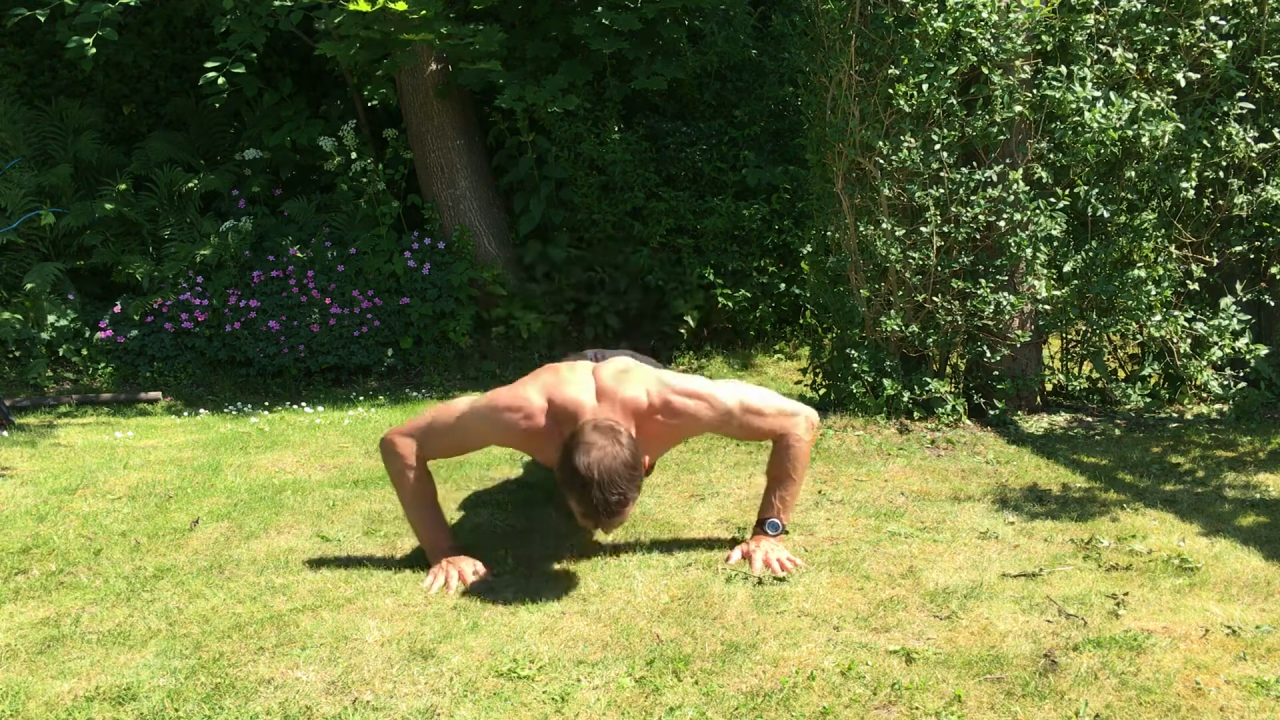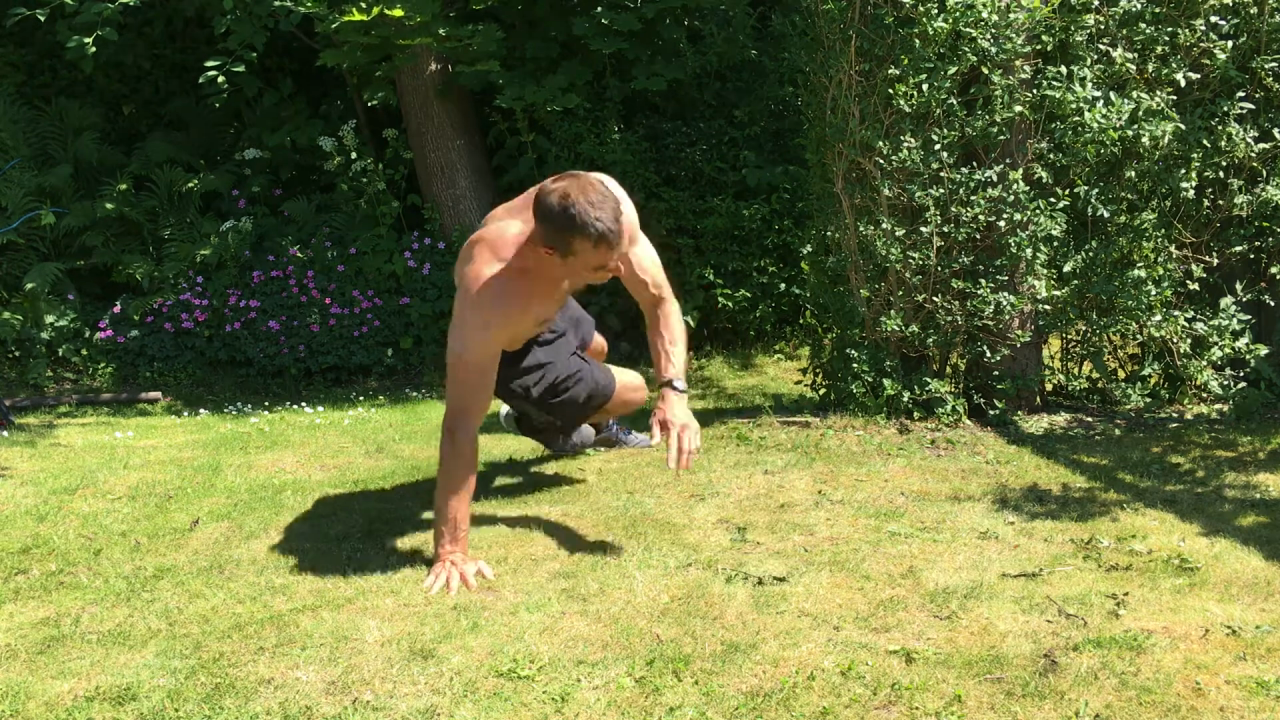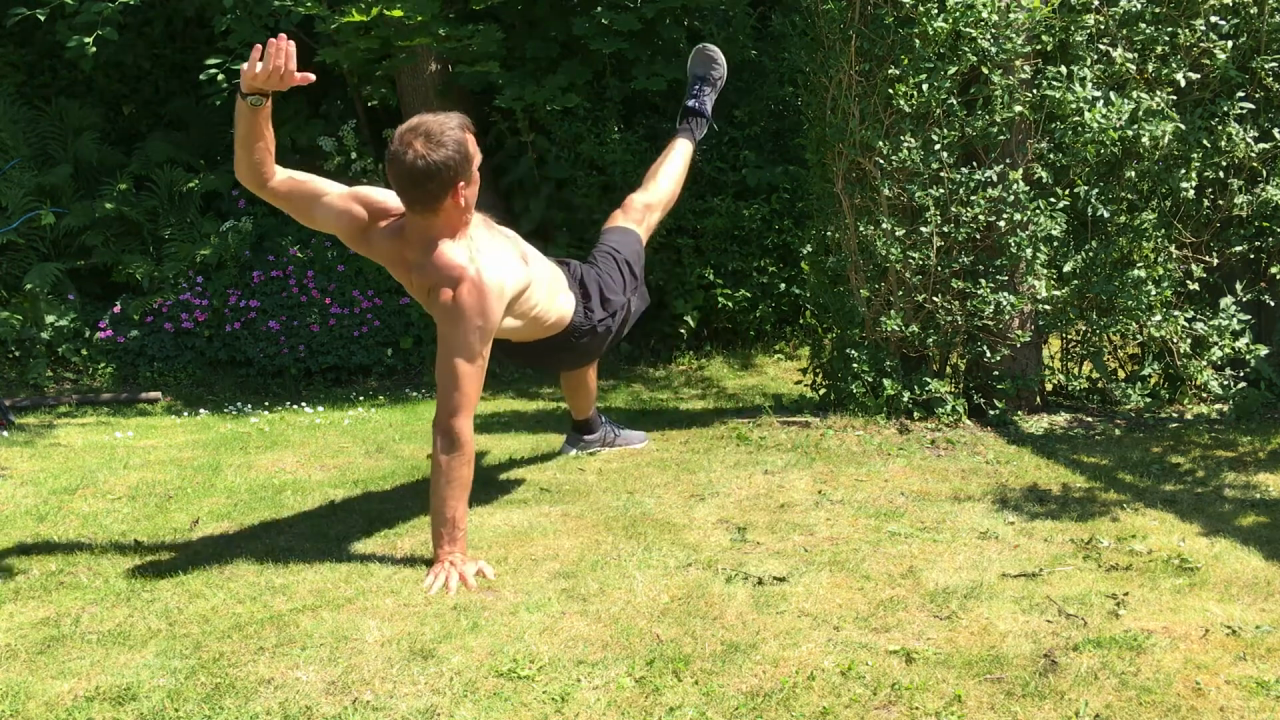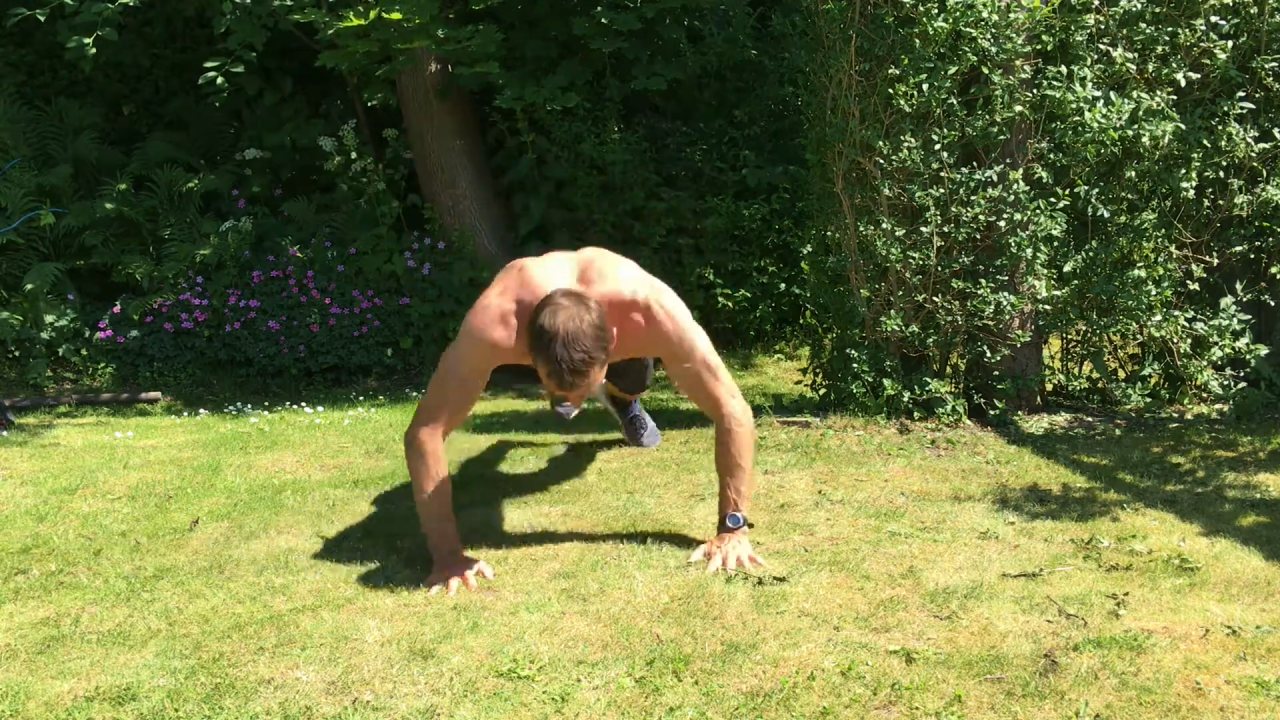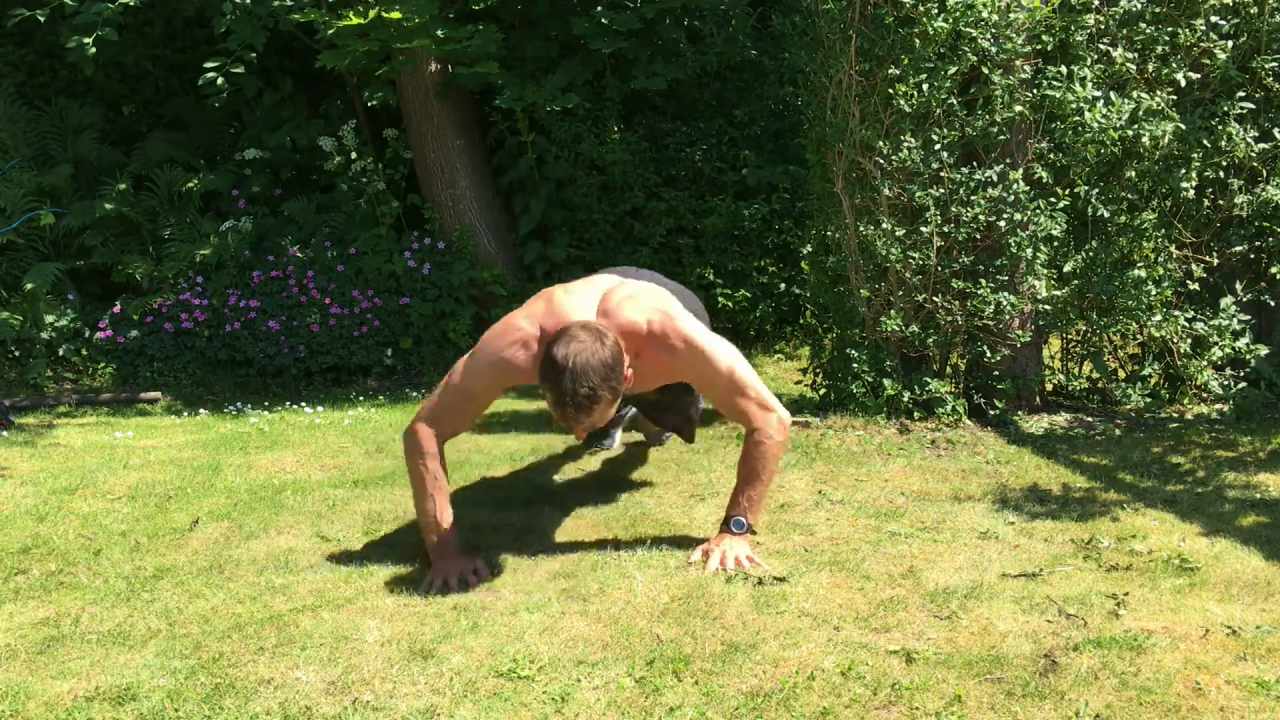
dt=1s
person 1, frame 1
left shoulder: (676, 406)
right shoulder: (522, 414)
left elbow: (802, 423)
right elbow: (397, 444)
left wrist: (768, 531)
right wrist: (444, 553)
left hip: (638, 388)
person 1, frame 2
left shoulder: (607, 200)
right shoulder: (487, 291)
left elbow: (656, 293)
right elbow: (463, 420)
left wrist: (674, 388)
right wrist: (452, 548)
left hip: (551, 313)
right hip: (508, 354)
left knee: (594, 350)
right knee: (630, 391)
left ankle: (600, 428)
right ankle: (534, 419)
person 1, frame 3
left shoulder: (372, 216)
right shoulder: (468, 286)
left elbow: (258, 174)
right elbow: (454, 429)
left wrist: (255, 91)
right wrist: (450, 552)
left hip: (532, 335)
right hip: (580, 314)
right knee: (639, 209)
left ankle: (587, 429)
right ankle: (692, 123)
person 1, frame 4
left shoulder: (649, 311)
right shoulder: (494, 325)
left elbow: (733, 410)
right elbow: (424, 433)
left wrist: (733, 526)
right wrist: (446, 552)
left knee: (628, 387)
right knee: (561, 395)
left ankle: (622, 399)
person 1, frame 5
left shoulder: (677, 339)
right shoulder: (515, 347)
left elbow: (771, 422)
right elbow: (423, 431)
left wrist: (736, 530)
right wrist: (444, 548)
right knee: (596, 418)
